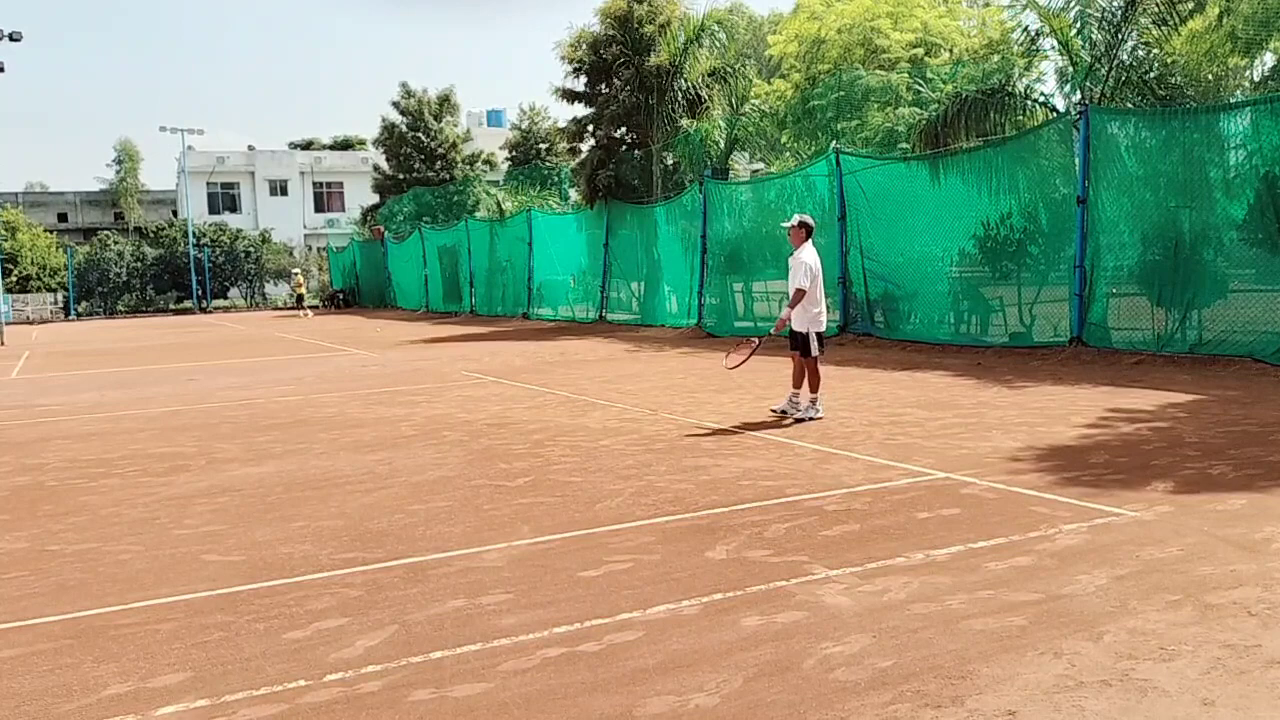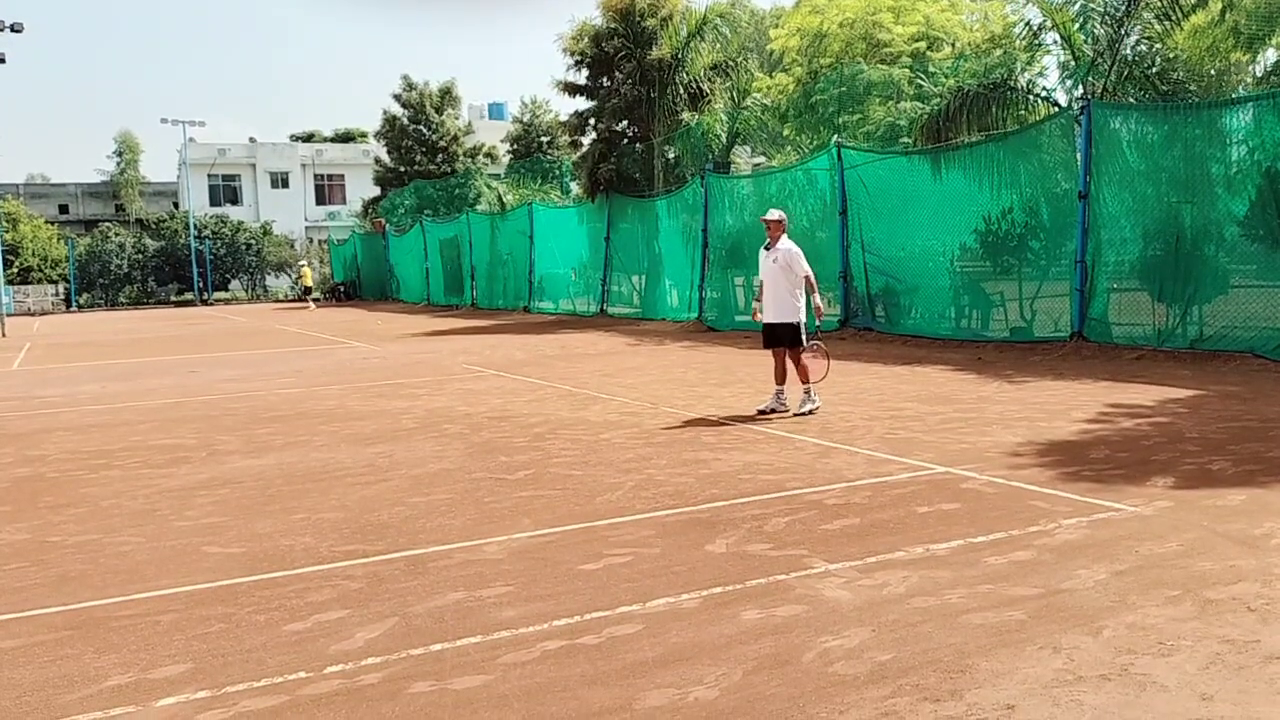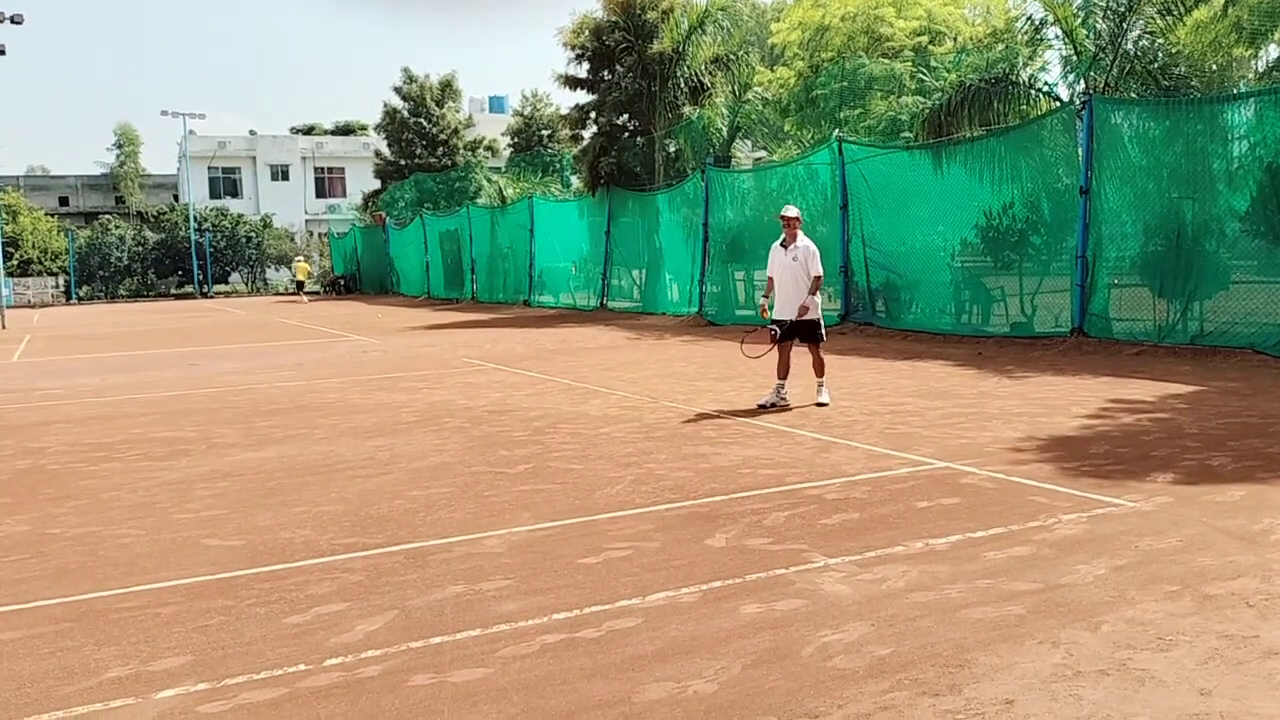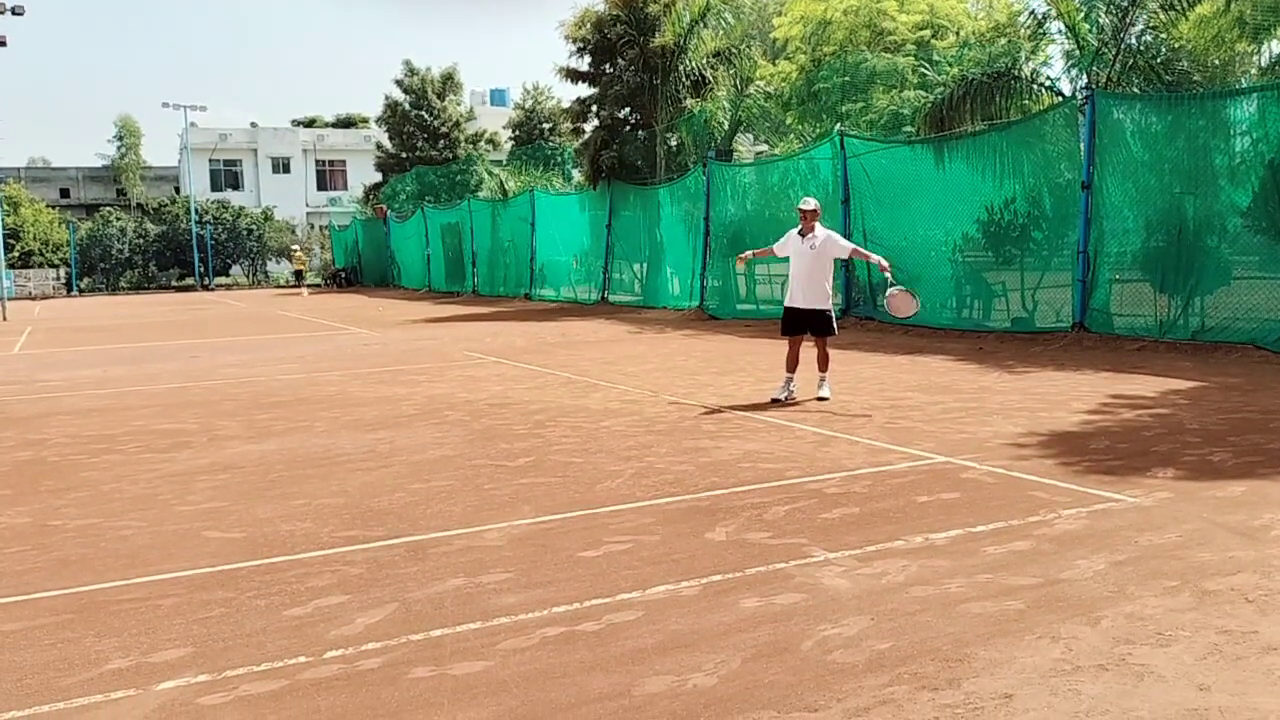
dt=0.7s
person 1, frame 1
left shoulder: (805, 258)
right shoulder: (799, 255)
left elbow: (801, 291)
left wrist: (785, 314)
left hip: (809, 322)
right hip: (798, 321)
left knee: (810, 362)
right knee: (797, 360)
left ankle: (814, 406)
right ankle: (794, 402)
person 1, frame 2
left shoulder: (790, 250)
right shoulder: (764, 251)
left elbow: (807, 275)
left wrist: (816, 300)
right wrist: (757, 303)
left hip: (790, 315)
right hip: (771, 316)
left knee: (795, 354)
right knee: (778, 356)
left ankle: (810, 397)
right ankle: (780, 399)
person 1, frame 3
left shoulder: (808, 247)
right shoulder: (775, 248)
left elbow: (817, 277)
right elbow: (771, 277)
left wrist: (807, 301)
right wrist: (764, 299)
left hip: (807, 312)
right hip: (782, 312)
left knee: (815, 350)
right knee: (782, 351)
left ankle: (822, 389)
right ankle: (780, 393)
person 1, frame 4
left shoulder: (828, 238)
right shoulder: (792, 236)
left elbow: (852, 250)
right elbow: (774, 250)
left wrist: (875, 259)
right wrist: (752, 254)
left hip: (819, 303)
right hip: (794, 302)
left knee: (821, 344)
right knee: (793, 344)
left ankle: (823, 384)
right ankle: (789, 386)
